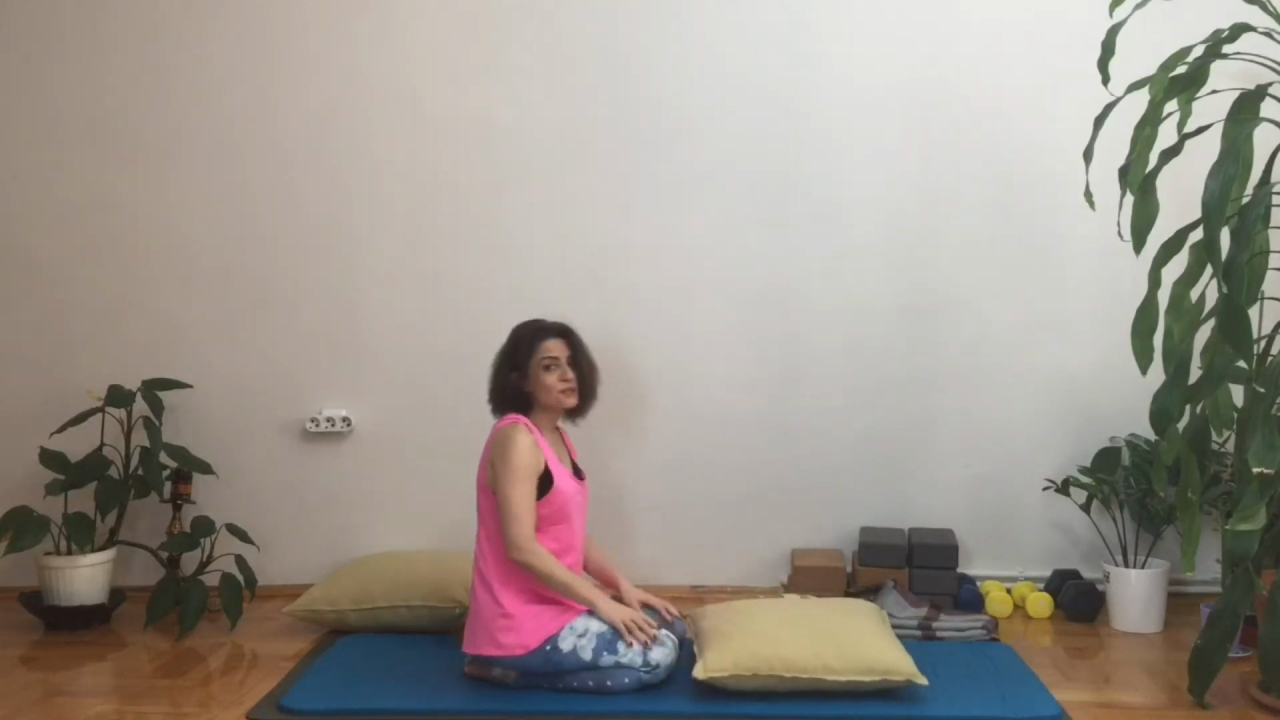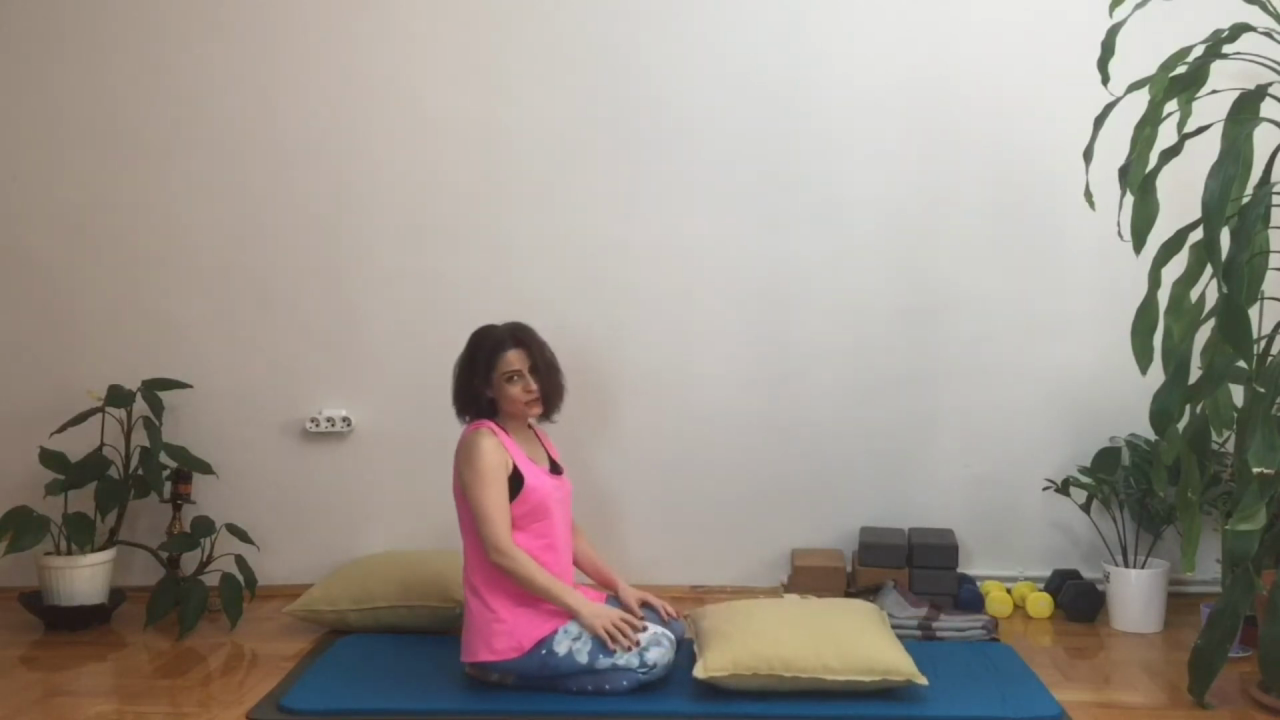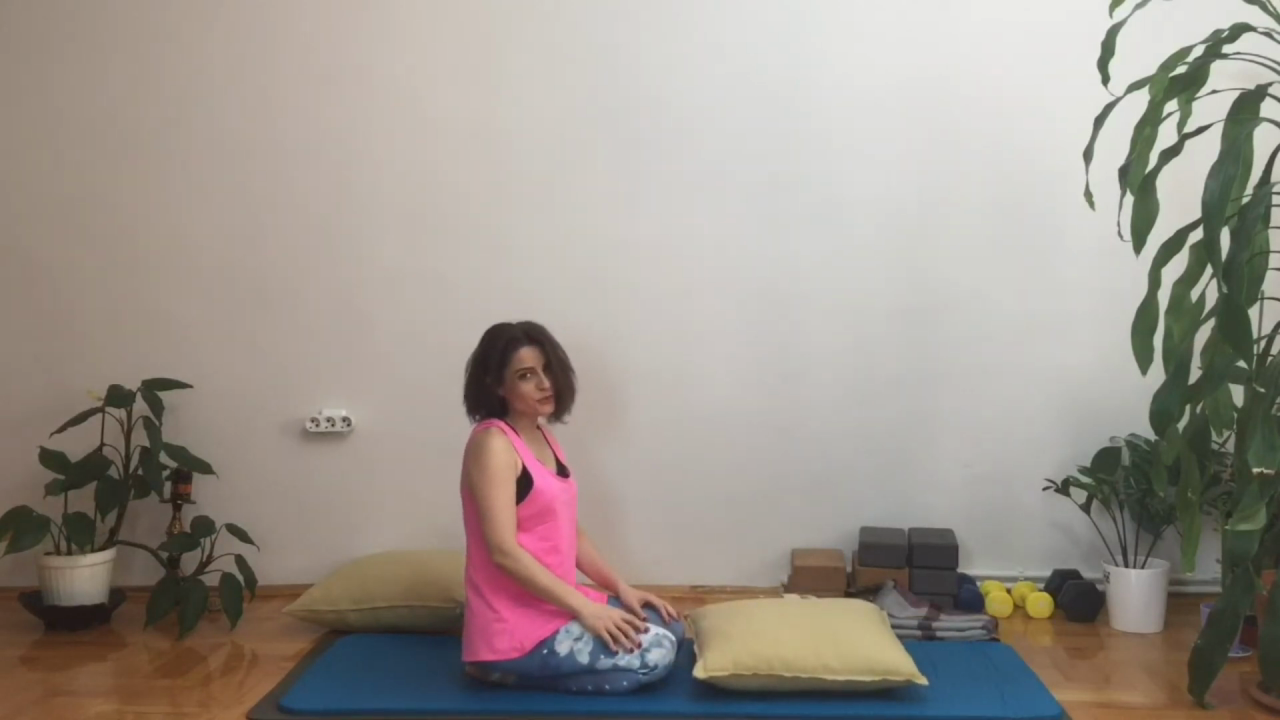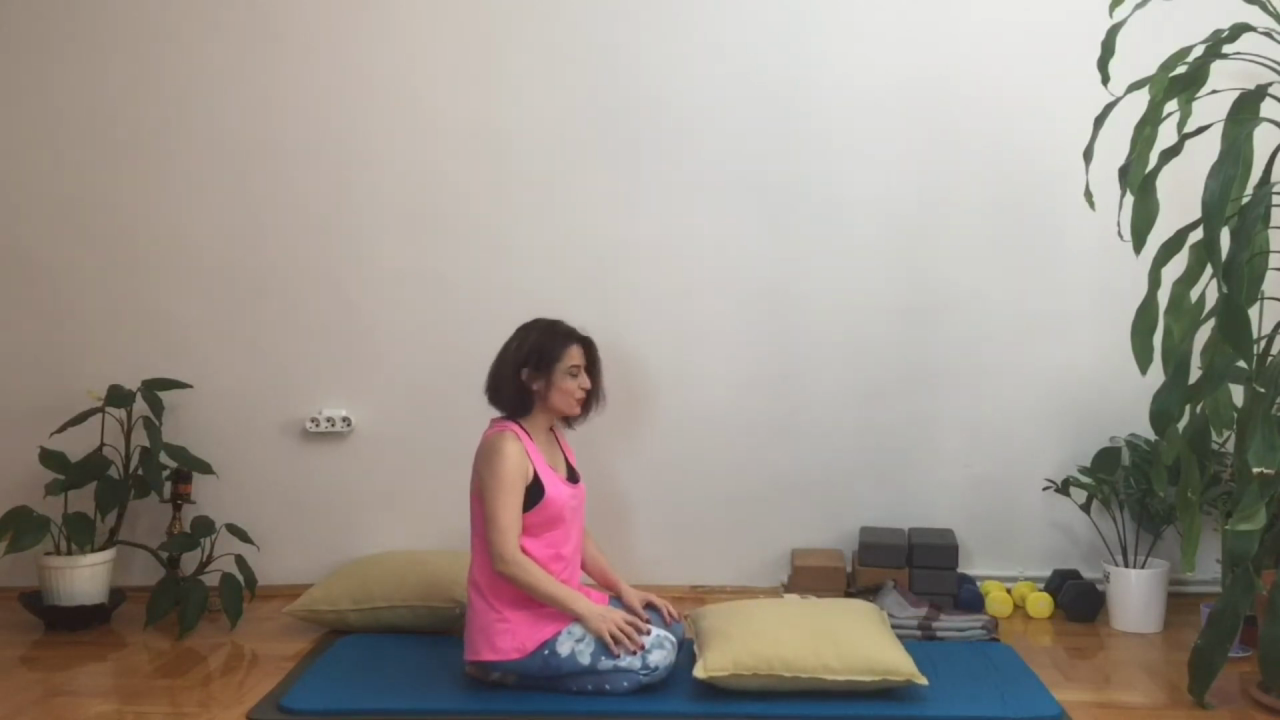
dt=0.5s
person 1, frame 1
left shoulder: (556, 437)
right shoulder: (516, 437)
right elbow: (521, 547)
left wrist: (622, 585)
right wrist: (602, 602)
left hip: (554, 602)
right hip: (518, 621)
left knee: (669, 627)
right knee: (656, 655)
left ankle: (531, 658)
right ankle: (510, 667)
person 1, frame 2
left shoulder: (536, 437)
right shoulder: (482, 444)
right elbow: (500, 550)
left wrist: (619, 587)
right wrist: (583, 607)
left hip: (550, 605)
right hip: (512, 627)
left knee: (668, 626)
right knee: (652, 652)
left ankle: (538, 663)
right ankle: (509, 669)
person 1, frame 3
left shoulder: (542, 436)
right shoulder: (493, 443)
right elbow: (504, 551)
left wrist: (620, 587)
right wrist: (586, 608)
left hip: (552, 605)
right hip: (513, 629)
left knee: (668, 626)
right knee: (653, 653)
left ankle: (532, 665)
right ankle: (509, 669)
person 1, frame 4
left shoulder: (555, 437)
right shoulder: (506, 446)
right elbow: (506, 558)
left wrist: (622, 589)
right wrist: (588, 611)
left hip: (554, 607)
right hip: (514, 629)
left knee: (668, 628)
right knee: (653, 654)
left ankle: (542, 667)
right ankle: (510, 670)
